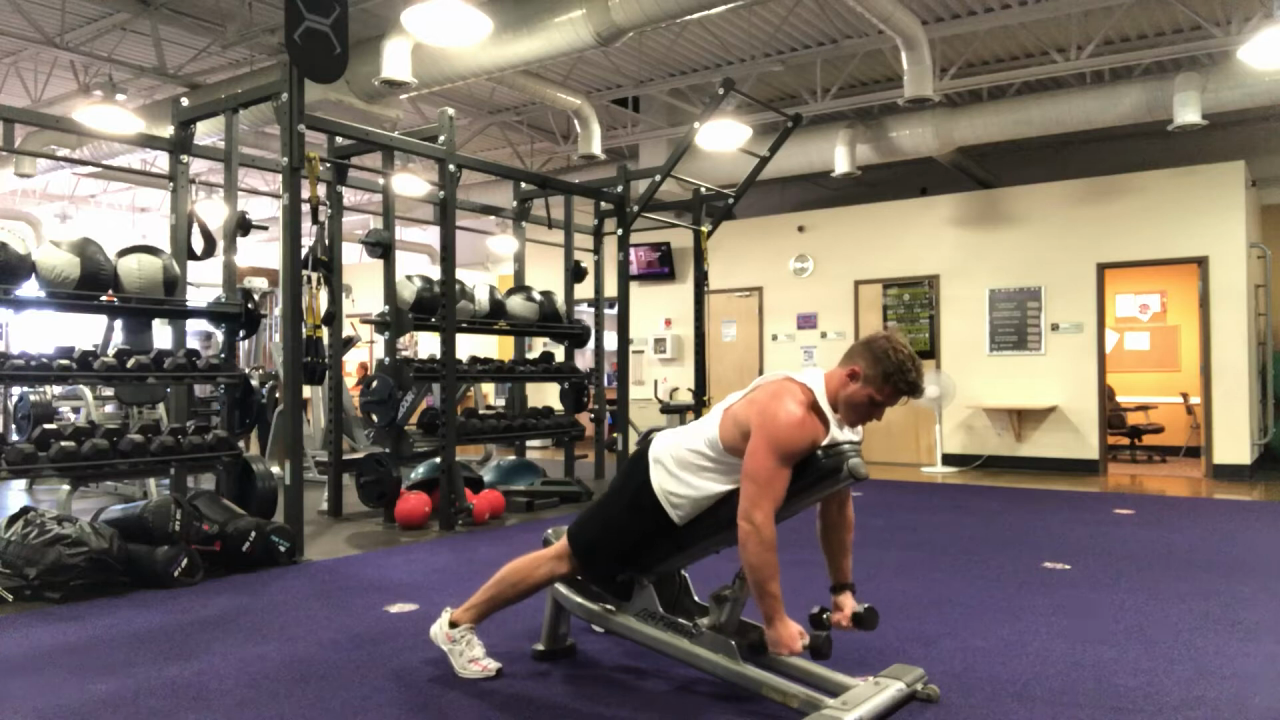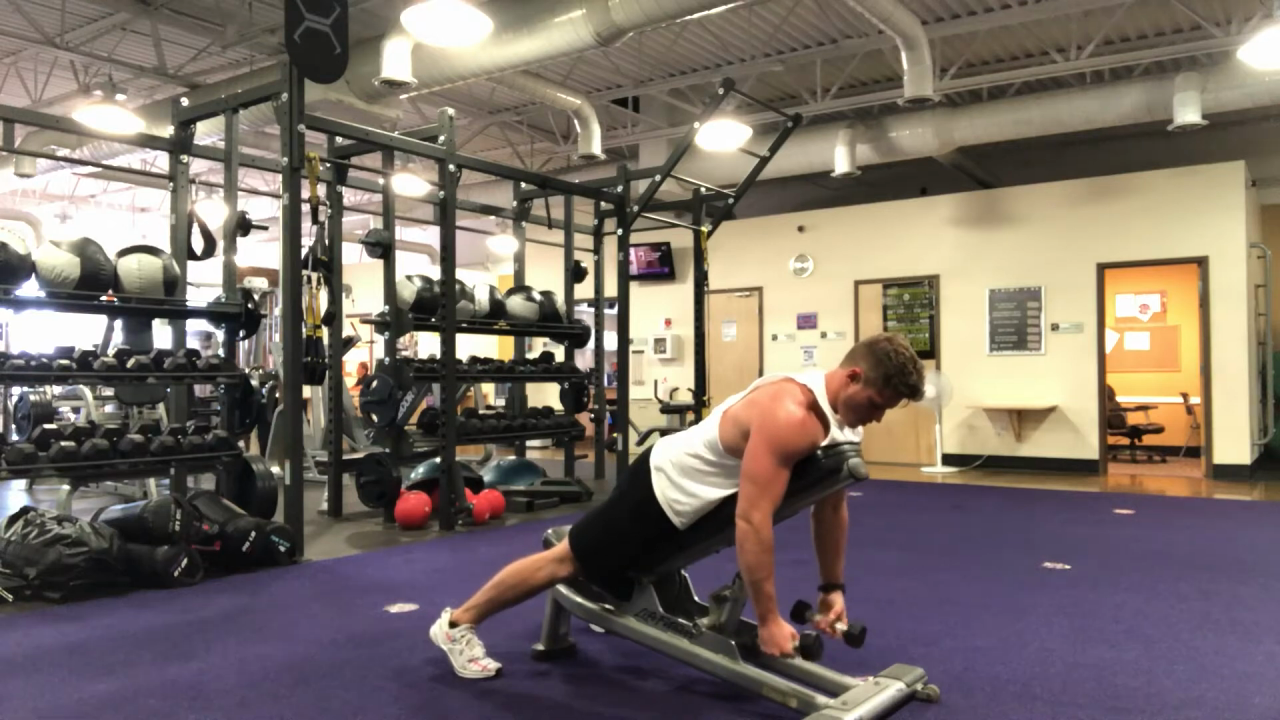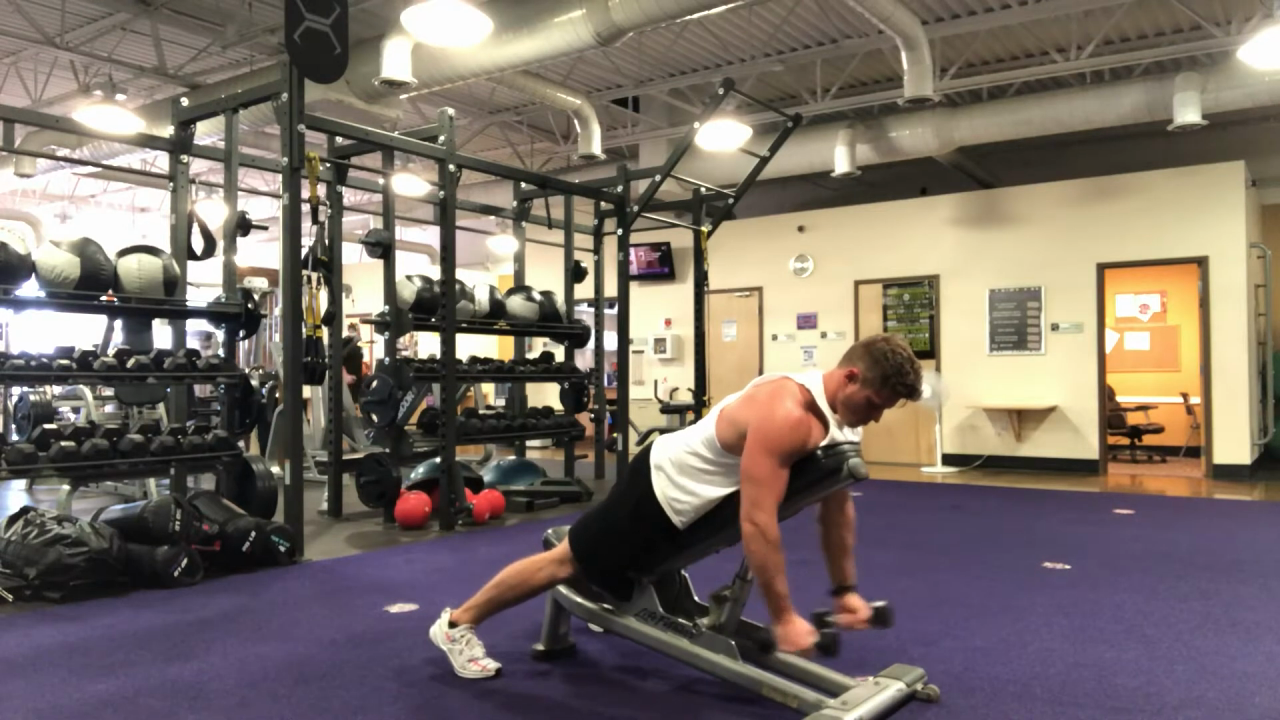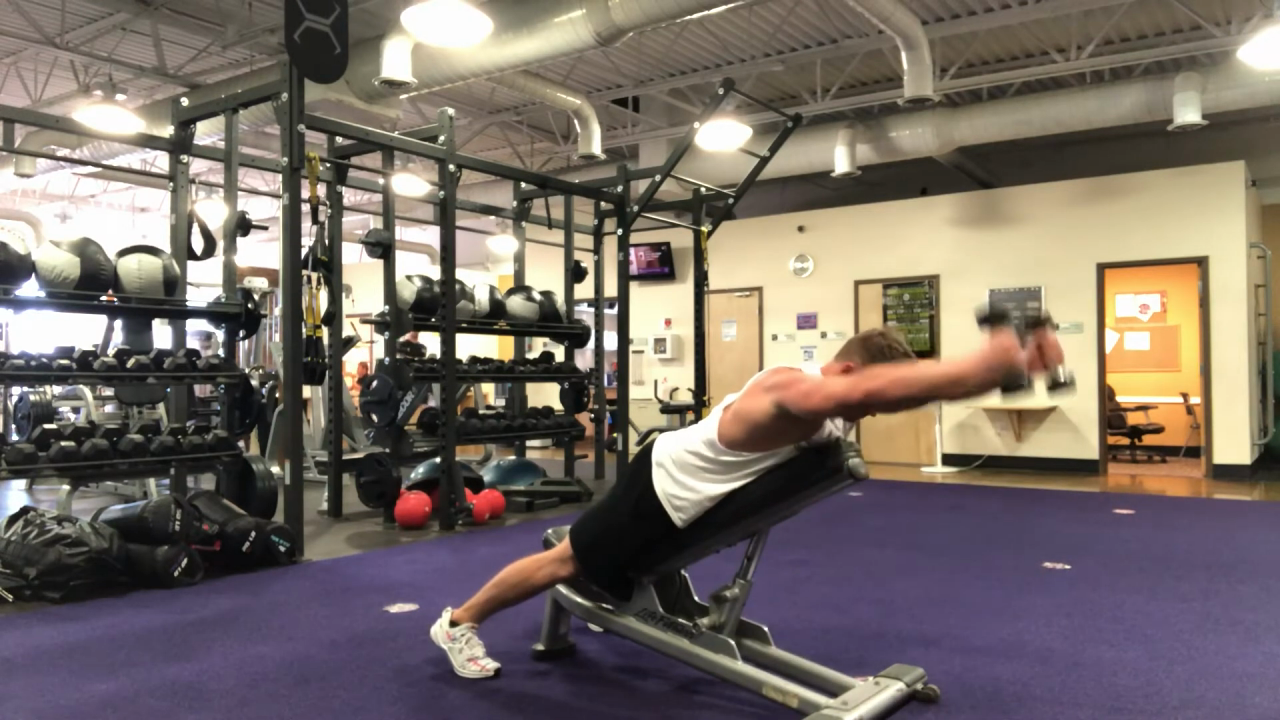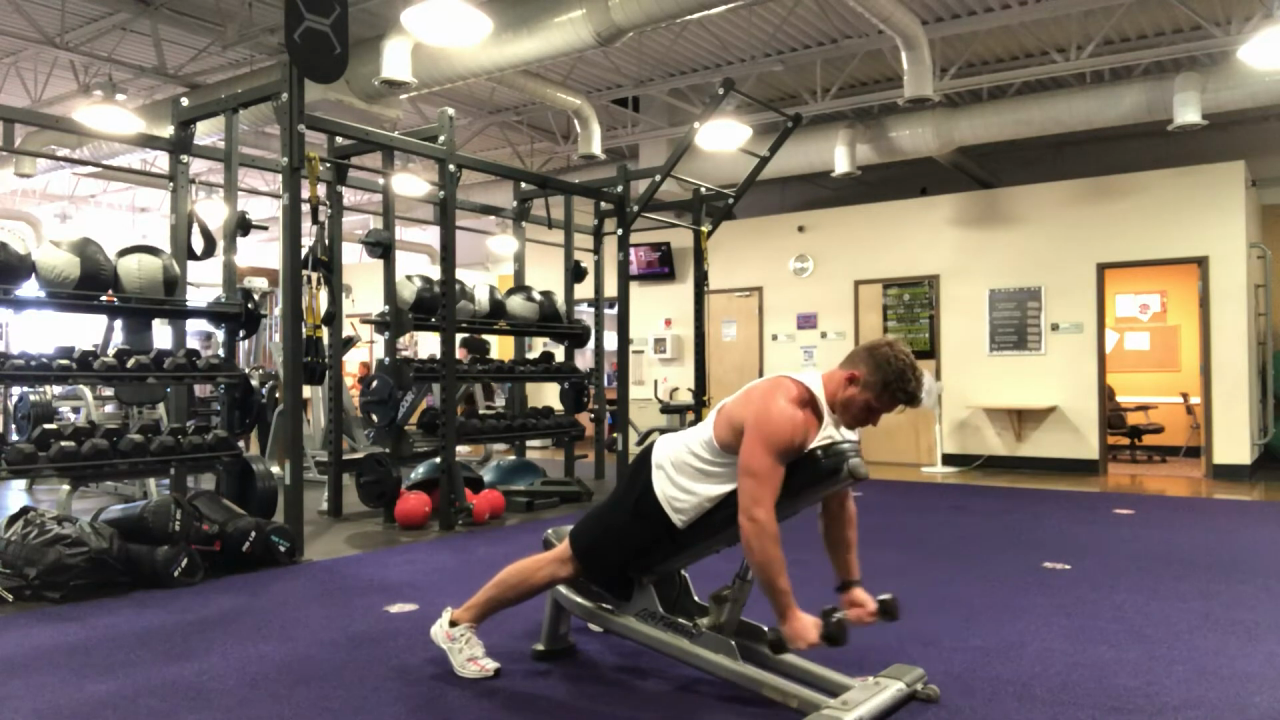
dt=1s
person 1, frame 1
left shoulder: (843, 414)
right shoulder: (790, 416)
left elbow: (836, 506)
right elbow: (753, 520)
left wrist: (843, 587)
right wrist: (776, 620)
left hip: (692, 492)
right hip: (662, 483)
right knee: (569, 556)
right ankle: (458, 624)
person 1, frame 2
left shoulder: (841, 415)
right shoulder: (790, 416)
left elbow: (831, 507)
right elbow: (752, 519)
left wrist: (832, 588)
right wrist: (769, 620)
left hip: (693, 500)
right hip: (664, 492)
right knee: (569, 559)
right ankle: (458, 623)
person 1, frame 3
left shoulder: (839, 414)
right shoulder: (786, 414)
left elbow: (837, 508)
right elbow: (757, 522)
left wrist: (846, 590)
right wrist: (784, 618)
left hip: (693, 504)
right hip: (663, 490)
right knee: (569, 561)
right ankle: (457, 624)
person 1, frame 4
left shoulder: (835, 398)
right shoulder: (793, 390)
left elbow: (915, 392)
right elbow: (875, 392)
left wrist: (1020, 363)
right wrist: (986, 360)
left hip: (693, 501)
right hip: (661, 489)
left knee: (608, 561)
right knee: (569, 560)
right ankle: (459, 623)
person 1, frame 5
left shoulder: (835, 412)
right shoulder: (785, 411)
left elbow: (837, 502)
right elbow: (755, 516)
left wrist: (850, 584)
right wrist: (788, 615)
left hip: (691, 502)
right hip: (664, 491)
right knee: (569, 561)
right ankle: (458, 623)
